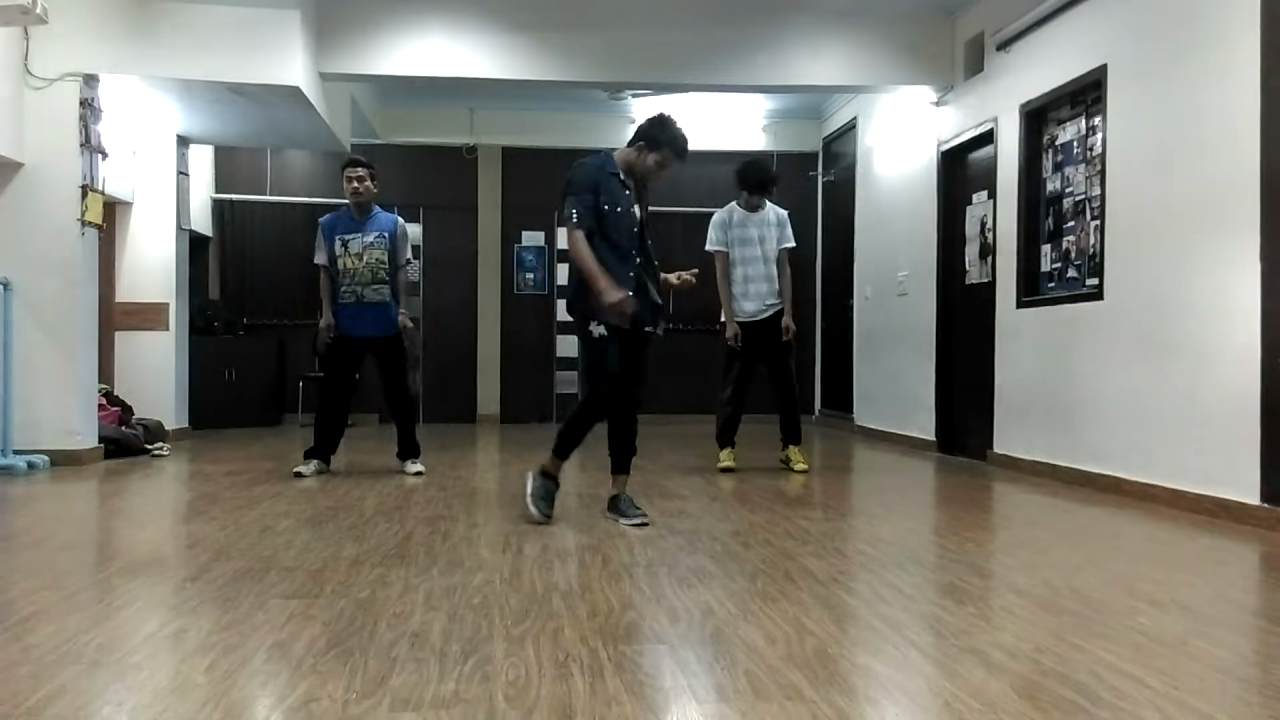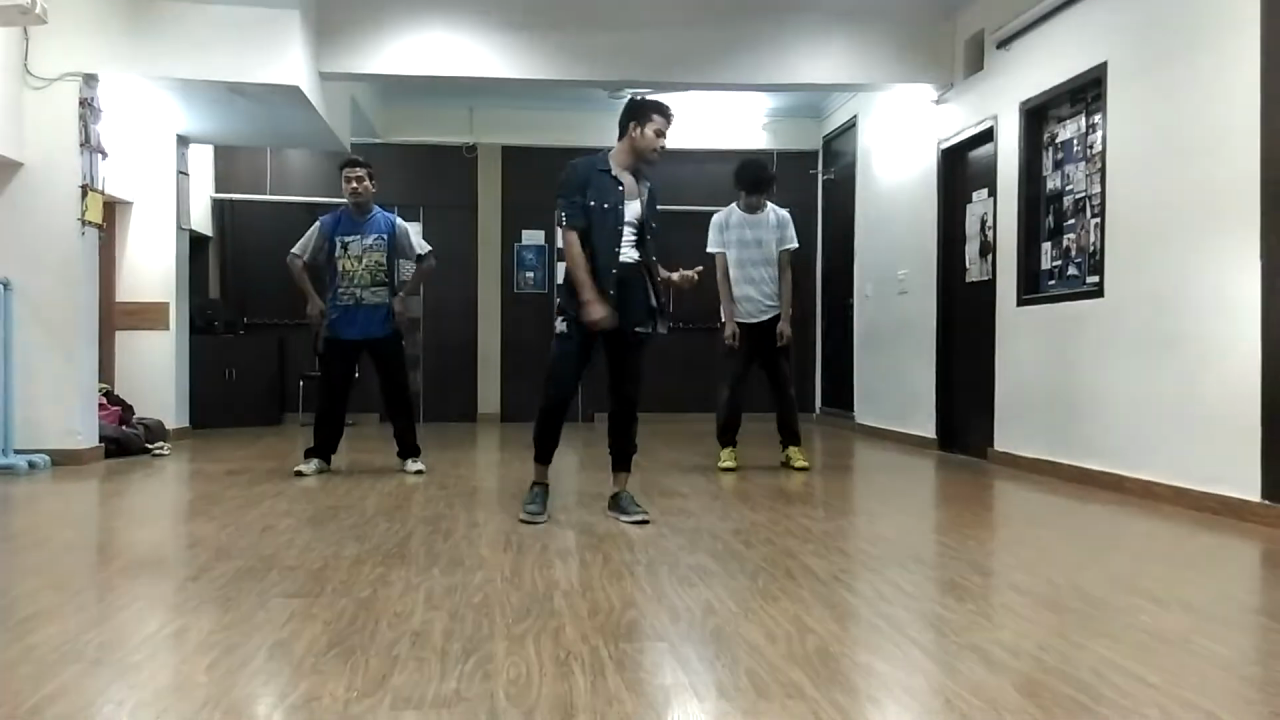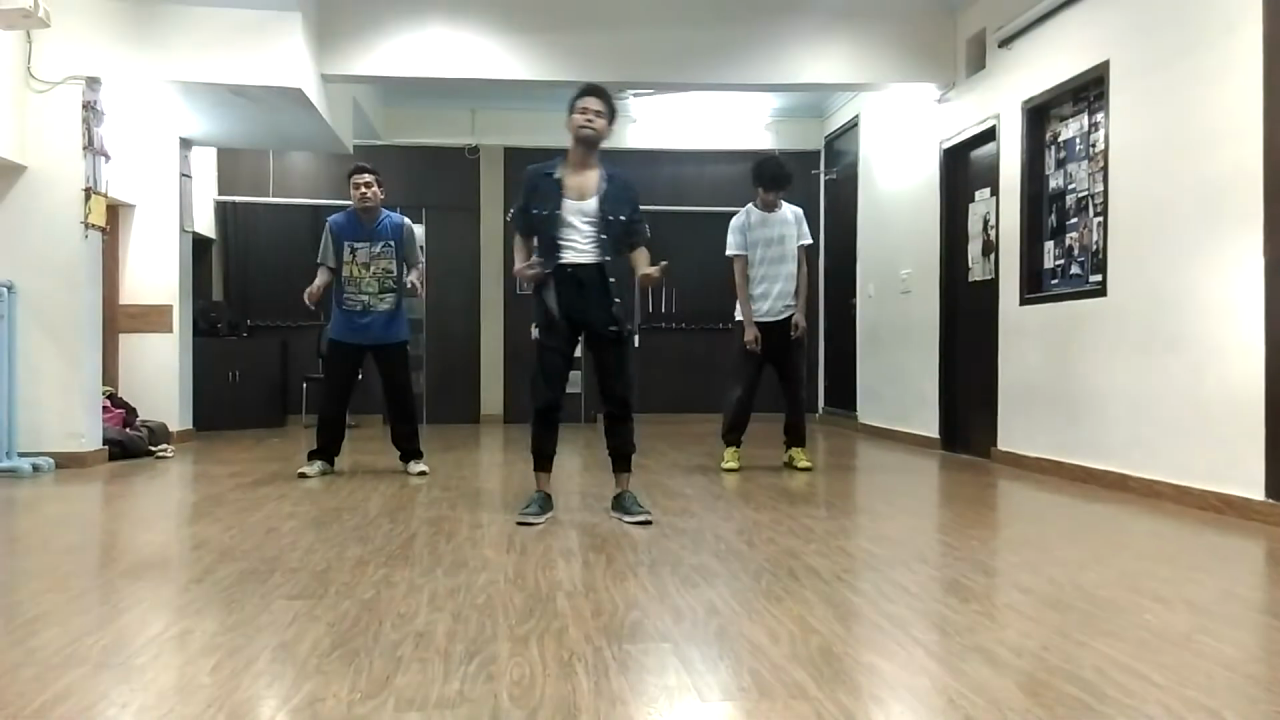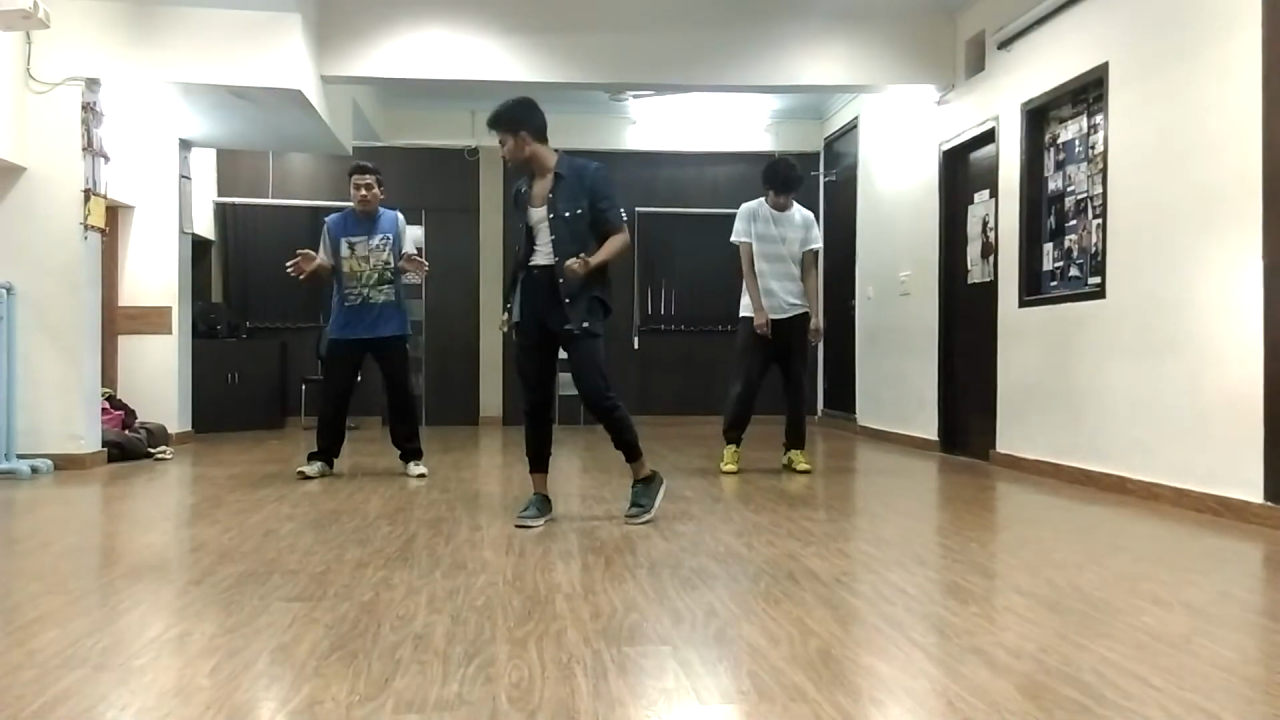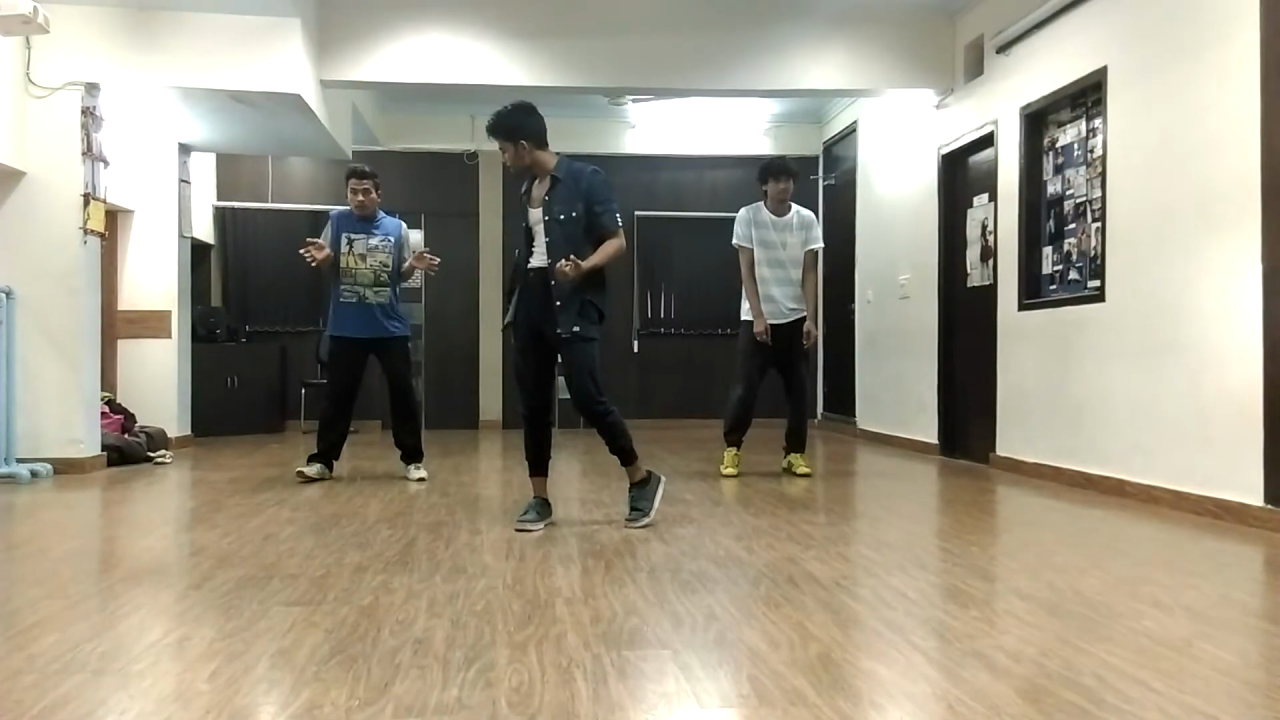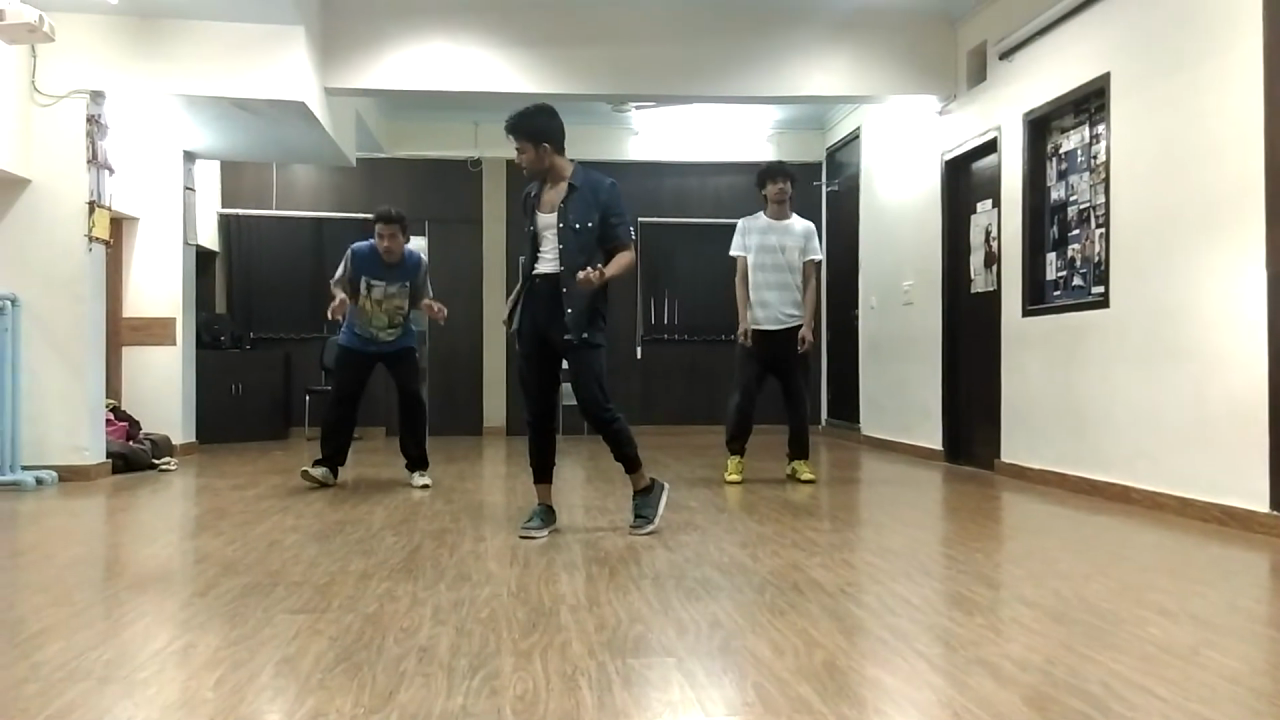
dt=0.4s
person 1, frame 1
left shoulder: (639, 190)
right shoulder: (590, 173)
right elbow: (576, 237)
left wrist: (662, 278)
right wrist: (604, 286)
left hip: (635, 303)
right hip: (599, 302)
left knee: (628, 399)
right knee: (602, 393)
left ankle: (619, 495)
right ankle: (547, 474)
person 1, frame 2
left shoulder: (646, 190)
right shoulder: (583, 172)
right elbow: (571, 239)
left wrist: (670, 277)
right wrist: (588, 299)
left hip: (633, 300)
right hip: (587, 299)
left knee: (626, 398)
right knee: (558, 391)
left ankle: (620, 493)
right ankle: (539, 486)
person 1, frame 3
left shoulder: (621, 186)
right shoulder: (538, 179)
left elbow: (636, 244)
right elbow: (522, 234)
left wrist: (645, 269)
right wrist: (521, 263)
left hip: (606, 295)
right hip: (557, 295)
left knee: (617, 398)
right knee: (546, 397)
left ankle: (623, 493)
right ankle: (542, 493)
person 1, frame 4
left shoulder: (588, 176)
right shoulder: (522, 190)
left elbow: (621, 236)
left wrist: (589, 264)
right wrist: (512, 304)
left hip: (576, 298)
right hip: (533, 298)
left knee: (595, 392)
right knee: (535, 400)
left ankle: (645, 477)
right ankle: (540, 496)
person 1, frame 5
left shoulder: (585, 179)
right shoulder: (527, 190)
left elbow: (616, 240)
left wrist: (582, 267)
right wrist: (513, 298)
left hip: (572, 301)
right hip: (531, 300)
left knee: (587, 396)
right knee: (533, 403)
left ankle: (642, 479)
right ankle: (540, 499)
person 1, frame 6
left shoulder: (599, 189)
right shoulder: (531, 195)
left elbow: (626, 252)
left wrist: (602, 275)
right wrist: (517, 296)
left hip: (578, 308)
right hip: (536, 307)
left knee: (593, 404)
right knee: (538, 409)
left ankle: (646, 487)
right ankle: (544, 506)
person 2, frame 1
left shoulder: (780, 217)
right shoulder: (722, 219)
left elbow: (784, 268)
right elbow: (721, 273)
left wrist: (788, 313)
right wrist: (730, 320)
left hip: (774, 313)
right hip: (740, 317)
left knee: (786, 382)
right knee: (734, 386)
left ankle: (792, 447)
right ankle: (726, 448)
person 2, frame 2
left shoulder: (781, 218)
right shoulder: (722, 221)
left elbow: (785, 271)
right elbow: (722, 274)
left wrist: (785, 318)
right wrist: (729, 320)
left hip: (773, 317)
right hip: (739, 317)
left knee: (783, 384)
right knee: (732, 386)
left ankle: (791, 447)
right ankle: (727, 447)
person 2, frame 3
left shoulder: (796, 215)
right shoulder: (741, 222)
left elbow: (802, 267)
right elbow: (740, 277)
left wrist: (800, 311)
right wrist: (749, 324)
left hip: (788, 316)
right hip: (753, 319)
left knee: (795, 385)
right knee: (744, 387)
left ankle: (795, 447)
right ankle: (731, 447)
person 2, frame 4
left shoulder: (806, 218)
right shoulder: (749, 212)
left elbow: (809, 270)
right elbow: (747, 266)
left wrist: (814, 315)
right wrist: (759, 311)
left hip: (795, 315)
right hip: (756, 314)
left knee: (797, 385)
right knee: (745, 383)
left ankle: (794, 449)
right ankle: (731, 447)
person 2, frame 5
left shoulder: (806, 219)
right shoulder: (747, 217)
left elbow: (809, 273)
right elbow: (747, 271)
left wrist: (810, 319)
right wrist: (758, 316)
left hip: (794, 319)
right hip: (756, 319)
left knee: (799, 389)
right knee: (745, 387)
left ankle: (795, 453)
right ankle: (731, 450)
person 2, frame 6
left shoulder: (806, 229)
right shoulder: (747, 226)
left elbow: (810, 281)
right elbow: (741, 276)
left wrist: (807, 324)
right wrist: (744, 319)
left hip: (793, 326)
right hip: (757, 325)
left knee: (798, 396)
right knee: (743, 394)
left ankle: (798, 460)
right ankle: (735, 458)
person 3, frame 1
left shoulder: (394, 224)
right shoulder: (330, 224)
left elbow: (401, 270)
right elbow: (324, 272)
left wrist: (402, 311)
right wrist: (326, 313)
left hip: (386, 324)
right hip: (344, 324)
left knee: (399, 392)
right knee: (334, 392)
left ankle: (409, 455)
right ankle: (319, 456)
person 3, frame 2
left shoulder: (392, 224)
right shoulder: (328, 225)
left elbow: (426, 260)
right elbow: (295, 259)
left wrist: (403, 296)
right wrist: (312, 299)
left hip: (384, 325)
right hip: (340, 325)
left knee: (397, 392)
right knee: (331, 393)
left ankle: (410, 454)
right ankle: (319, 455)
person 3, frame 3
left shoulder: (401, 226)
right shoulder: (336, 225)
left elbow: (414, 264)
right elbow: (328, 267)
left wrist: (413, 278)
right wrist: (318, 285)
left hip: (391, 328)
right hip: (345, 328)
left knee: (400, 394)
right knee: (334, 395)
left ankle: (411, 455)
right ankle: (323, 456)
person 3, frame 4
left shoulder: (395, 221)
right shoulder: (334, 224)
left elbow: (401, 265)
right elbow: (332, 269)
left wrist: (409, 264)
right wrist: (316, 265)
left hip: (390, 324)
right hip: (346, 326)
left knee: (400, 390)
right knee: (335, 392)
left ankle: (412, 457)
right ankle: (323, 458)
person 3, frame 5
left shoulder: (396, 228)
right shoulder: (337, 220)
left elbow: (402, 274)
right elbow: (327, 262)
left wrist: (414, 265)
right wrist: (322, 257)
left hip: (390, 325)
right hip: (346, 327)
left knee: (402, 389)
right knee: (339, 392)
left ankle: (413, 460)
right ankle: (323, 461)
person 3, frame 6
left shoulder: (418, 263)
right shoulder: (358, 254)
left elbow: (420, 298)
right elbow: (339, 284)
left wrist: (428, 307)
right wrist: (341, 299)
left hip: (399, 341)
right hip: (356, 340)
left knee: (412, 396)
right knee: (342, 398)
left ankle: (418, 467)
right ankle: (328, 466)
